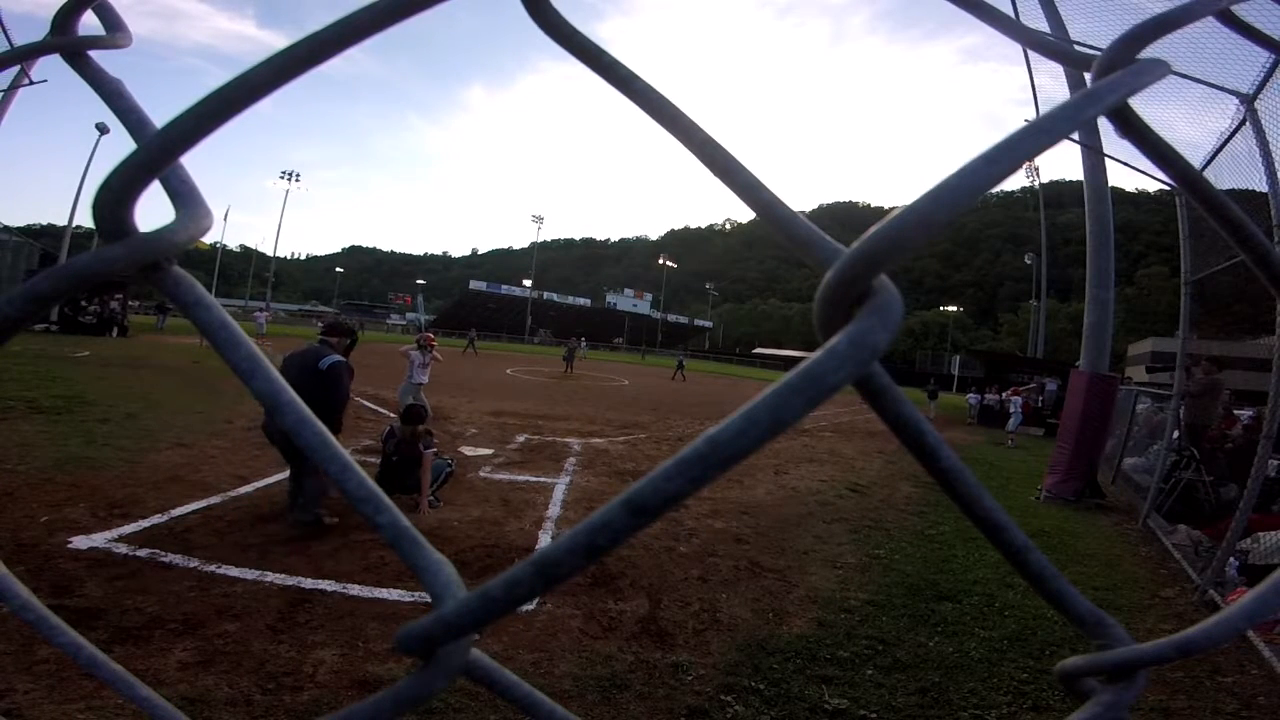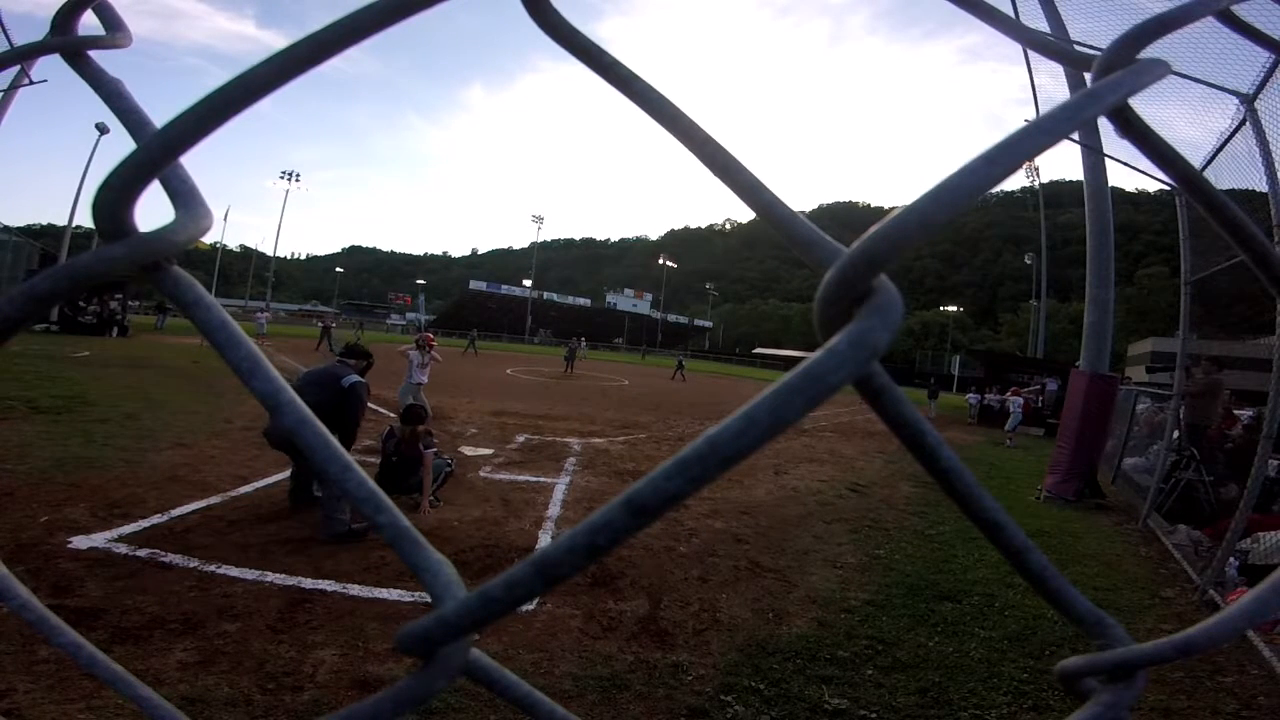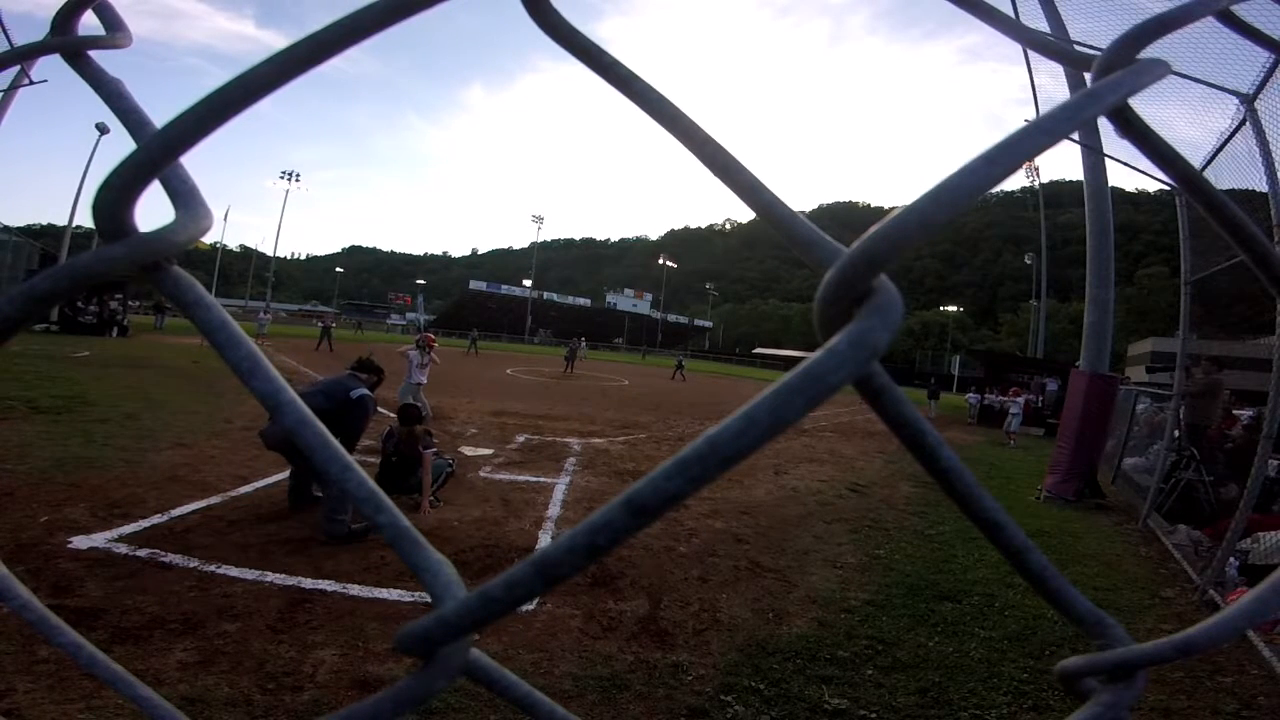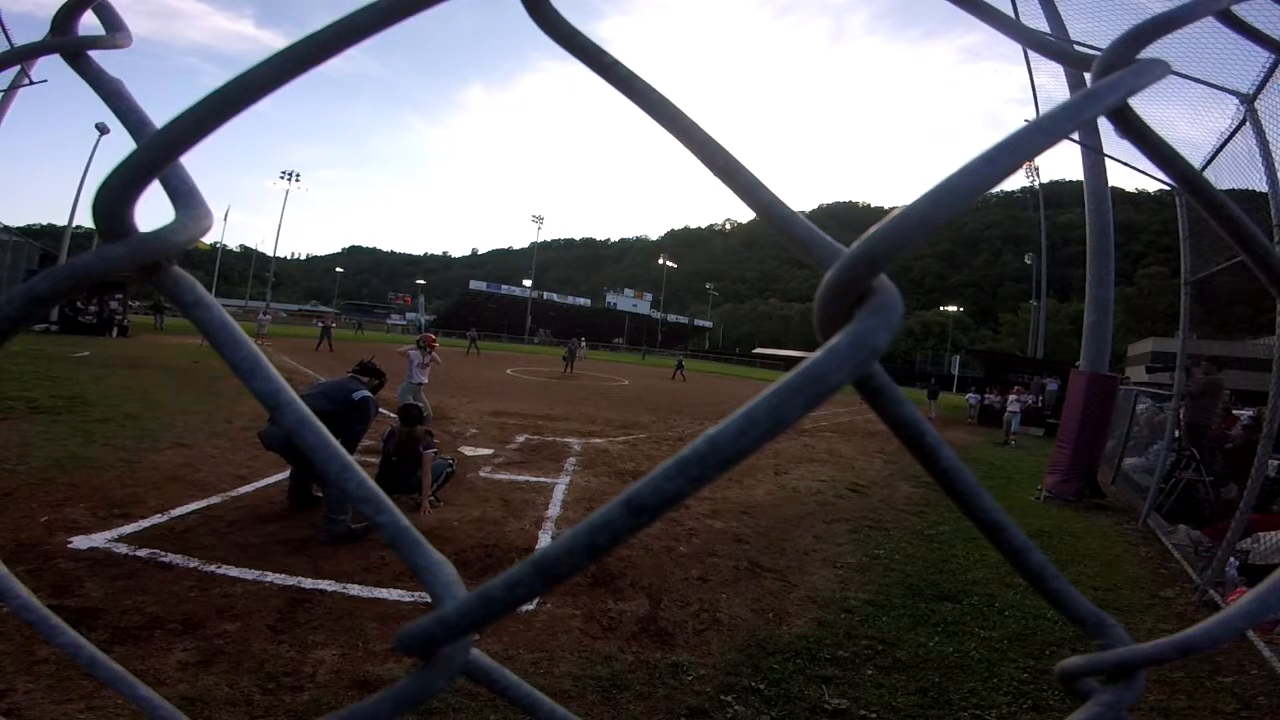
dt=0.4s
person 1, frame 1
left shoulder: (295, 355)
right shoulder: (337, 363)
right elbow: (337, 402)
right wrist: (334, 429)
left hip: (273, 420)
left knee: (299, 461)
right knee: (320, 468)
left ankle: (299, 499)
right ankle: (307, 512)
person 1, frame 2
left shoulder: (313, 372)
right shoulder: (355, 384)
right elbow: (351, 422)
right wrist: (343, 448)
left hip: (277, 426)
left knee: (305, 458)
left ankle: (301, 496)
right ankle: (338, 527)
person 1, frame 3
left shoulder: (327, 382)
right shoulder: (363, 397)
right elbow: (350, 436)
left hip: (274, 429)
left knee: (305, 459)
left ankle: (300, 497)
right ankle: (338, 529)
person 1, frame 4
left shoulder: (328, 384)
right shoulder: (365, 399)
right elbow: (351, 440)
left hip: (273, 430)
left knee: (306, 459)
left ankle: (300, 498)
right ankle: (338, 530)
